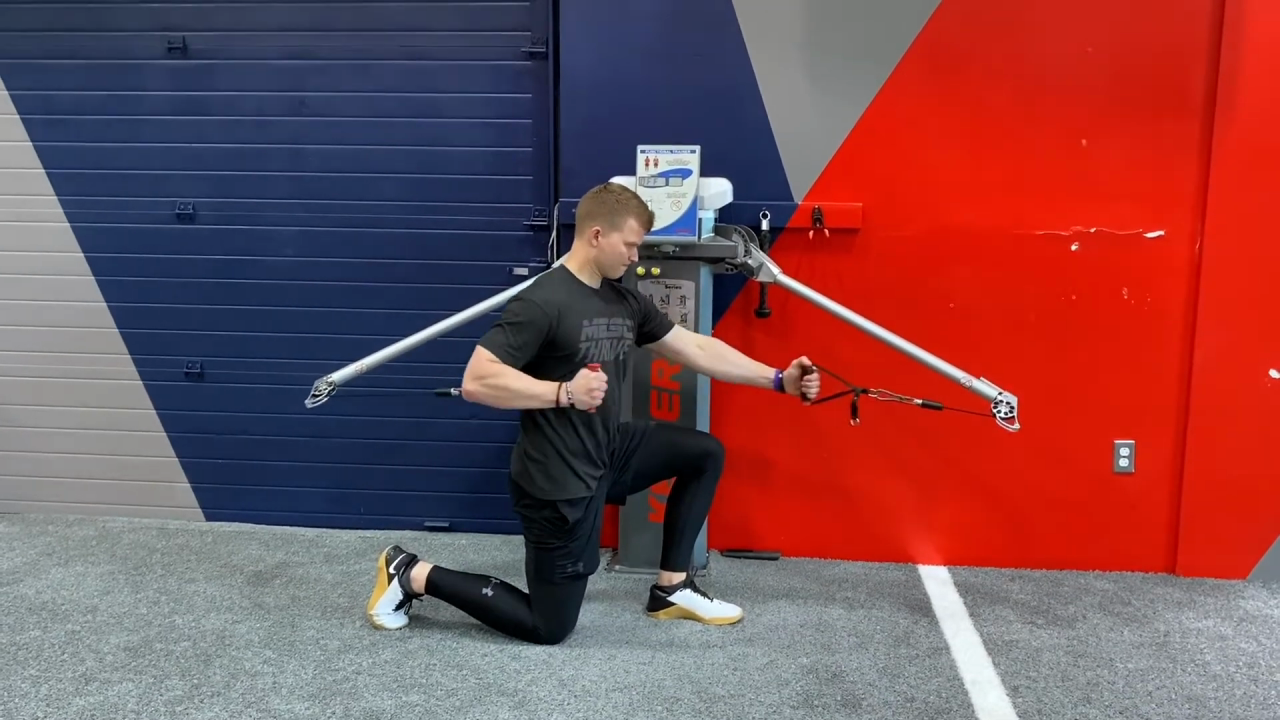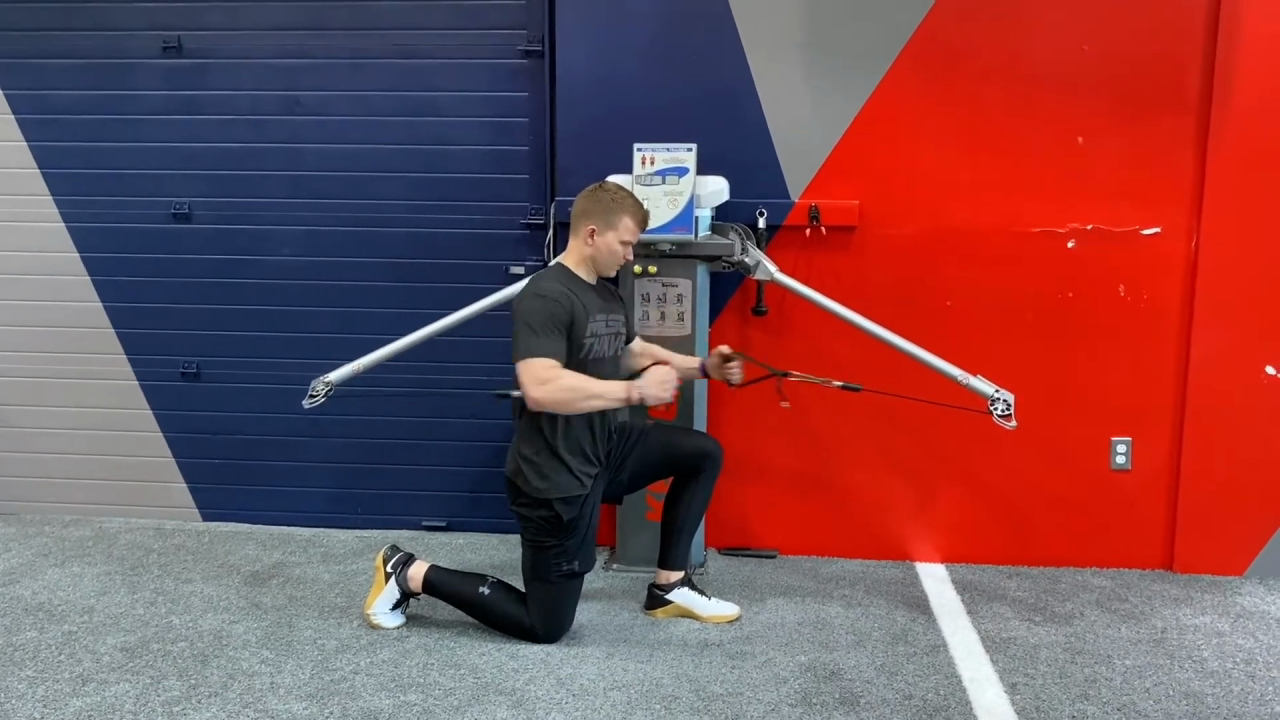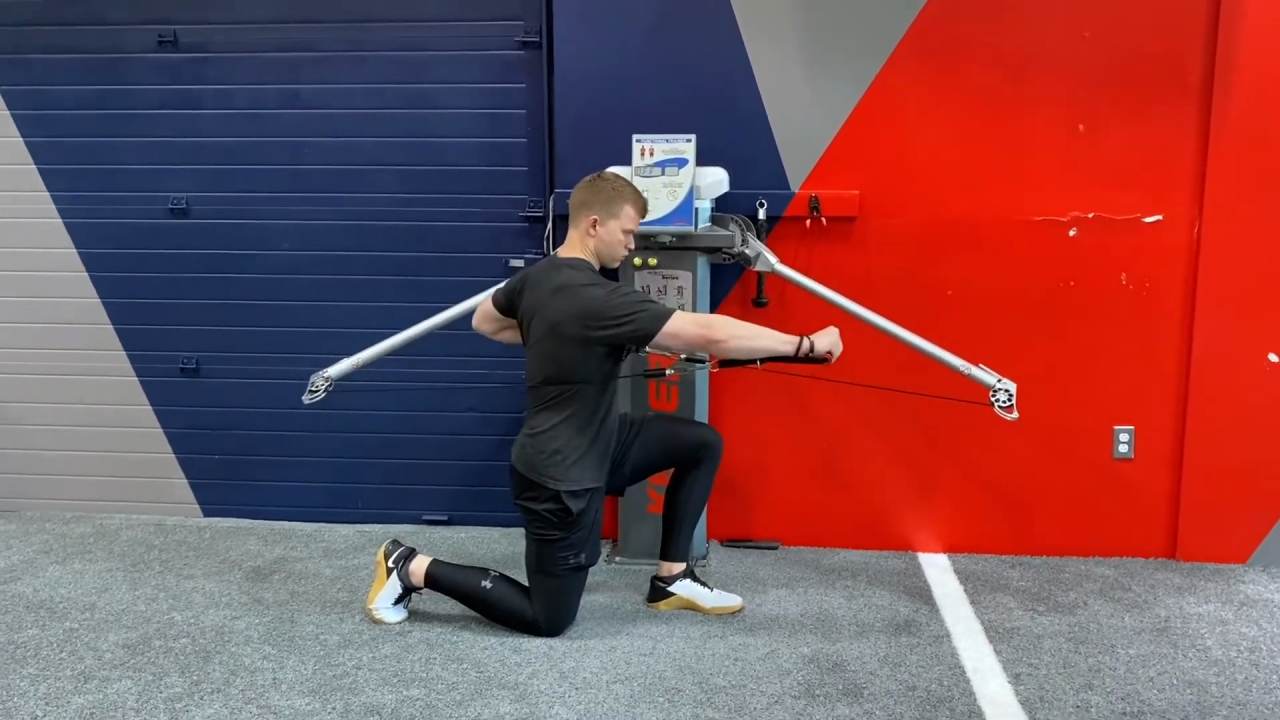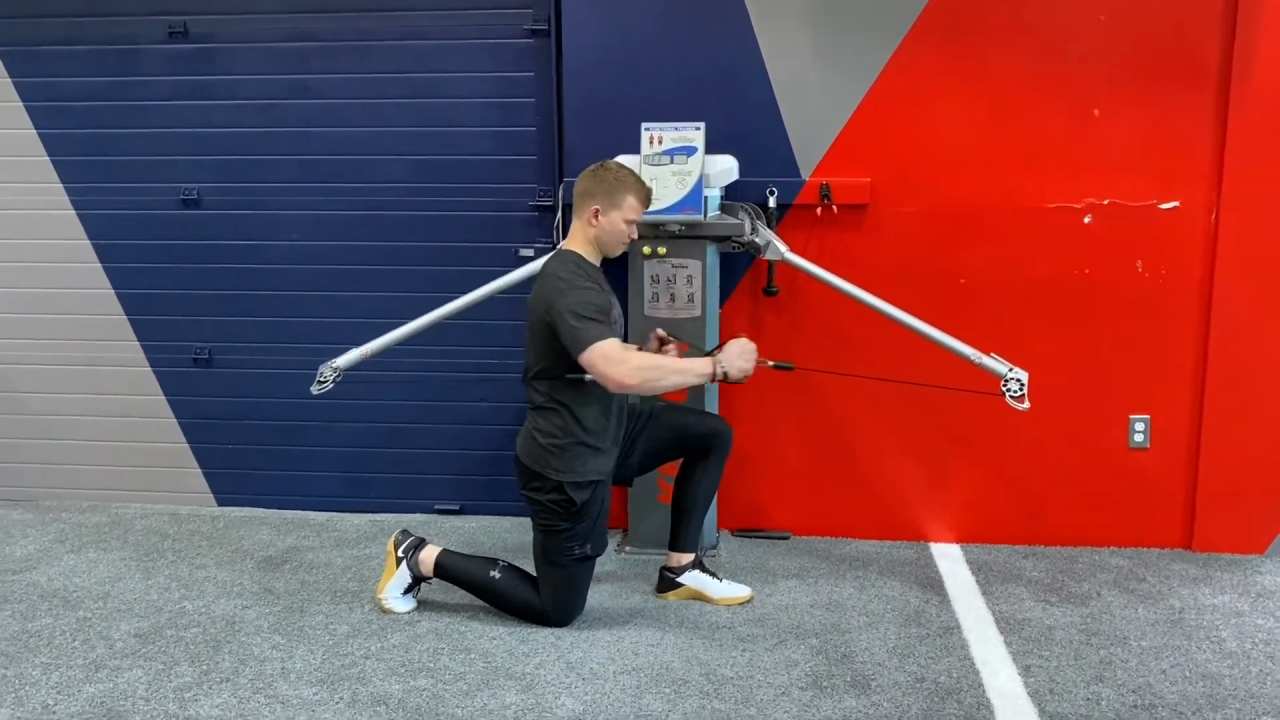
dt=0.7s
person 1, frame 1
left shoulder: (625, 301)
right shoulder: (542, 304)
left elbow: (695, 349)
right elbow: (477, 381)
left wrist: (778, 379)
right wrist: (564, 393)
left hip: (606, 452)
right hip: (556, 481)
left knee: (704, 453)
right knee: (549, 627)
left ankle: (671, 588)
right ankle: (414, 575)
person 1, frame 2
left shoulder: (606, 294)
right shoulder: (546, 298)
left elbow: (634, 355)
right elbow: (542, 391)
left wrist: (704, 366)
right wrist: (634, 391)
left hip: (603, 450)
right hip: (554, 478)
left knee: (701, 452)
right knee: (546, 625)
left ankle: (667, 586)
right ankle: (410, 574)
person 1, frame 3
left shoulder: (538, 276)
right shoulder: (596, 299)
left elbow: (484, 321)
right elbow: (707, 334)
right wrist: (806, 344)
right hip: (559, 475)
left knee: (703, 444)
right knee: (549, 619)
left ankle: (671, 579)
right ankle: (413, 568)
person 1, frame 4
left shoulder: (579, 269)
right shoulder: (569, 287)
right elbow: (622, 375)
left wrist: (645, 350)
right wrist: (718, 366)
right hip: (567, 464)
left knee: (711, 434)
right knee: (557, 610)
left ankle: (680, 570)
right ankle: (423, 559)
